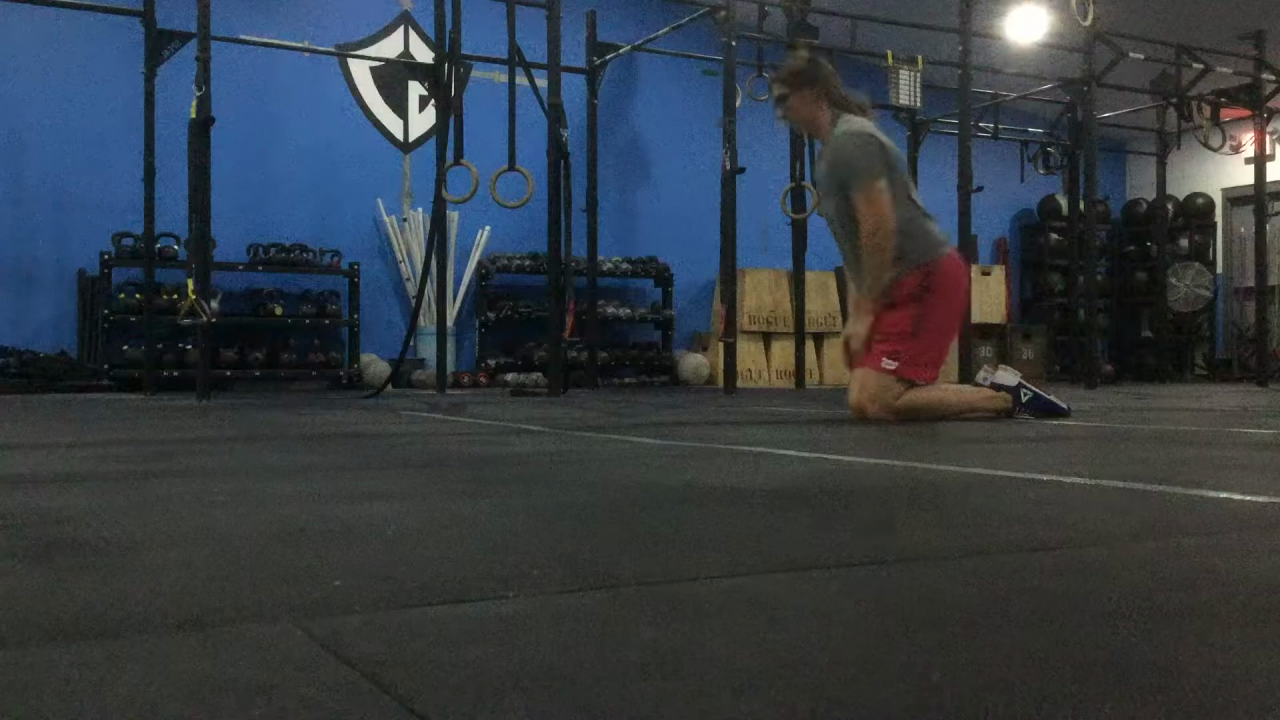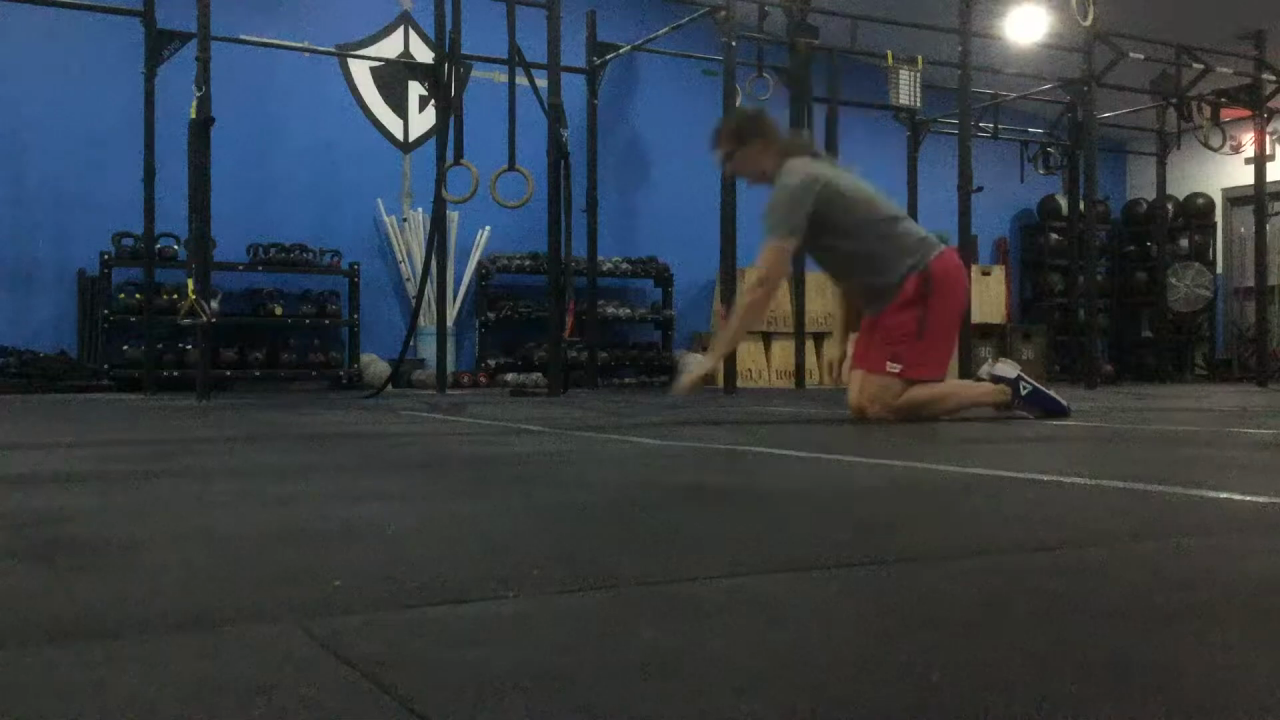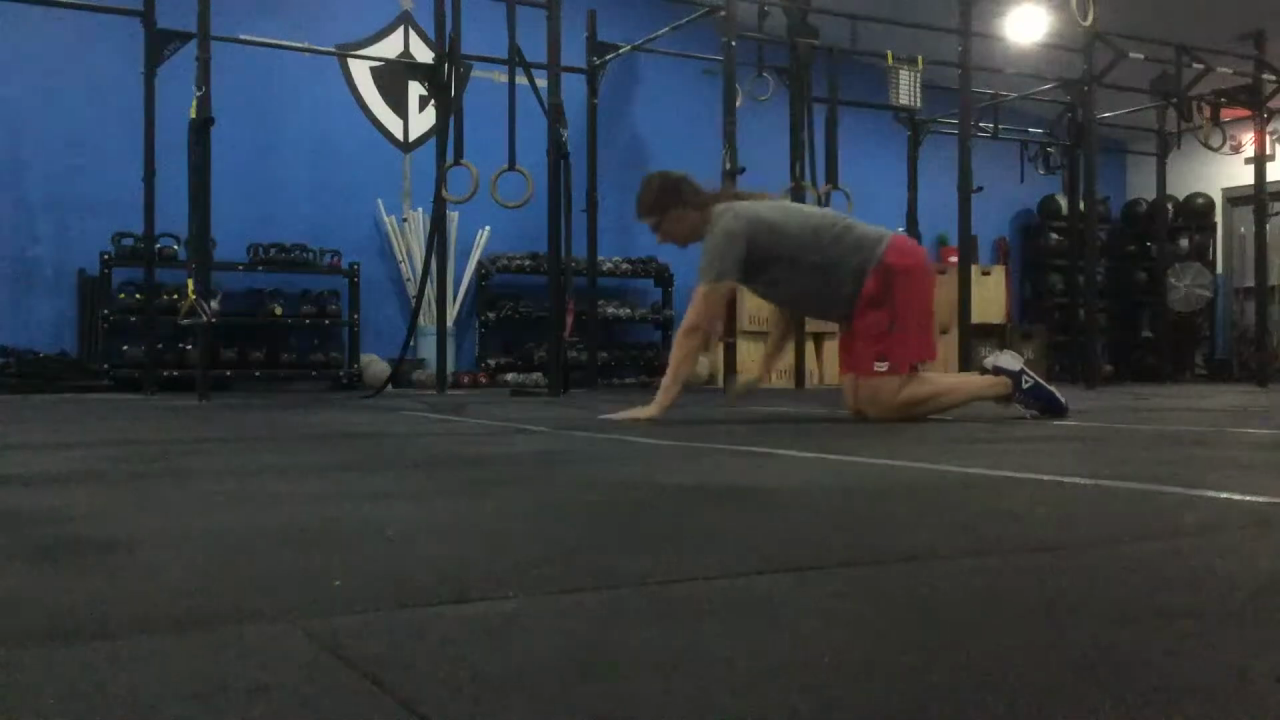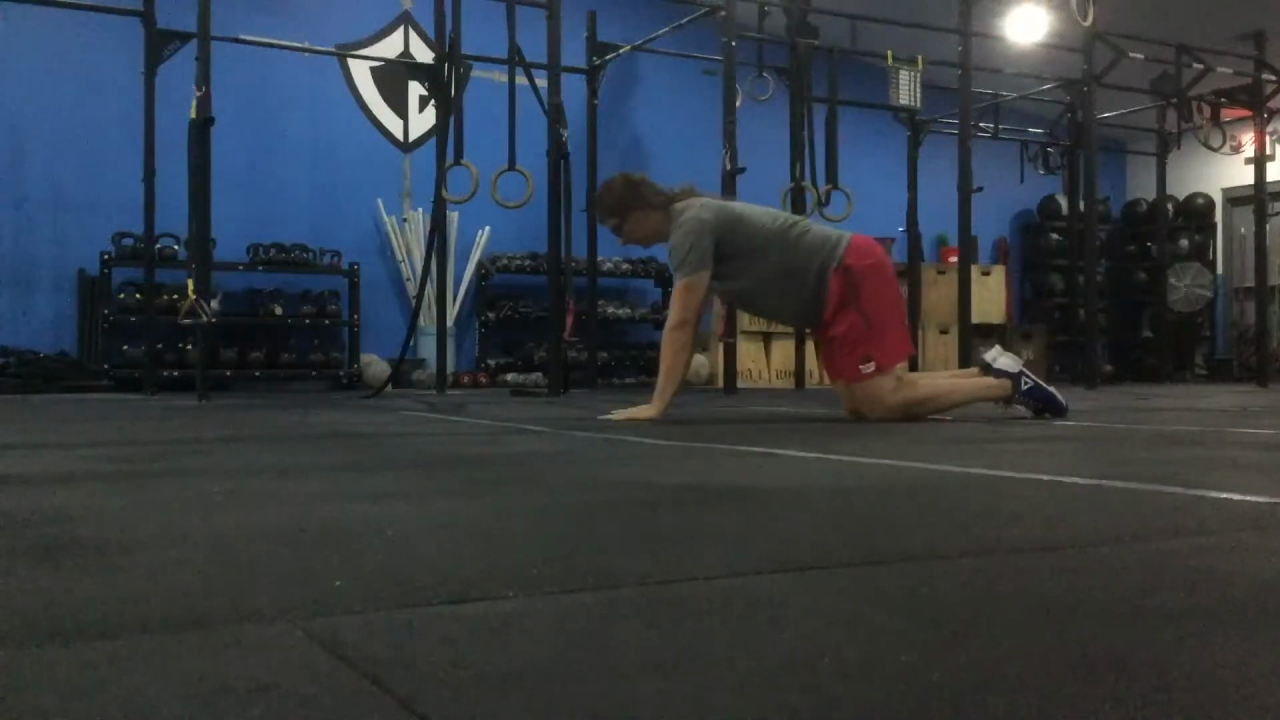
dt=0.4s
person 1, frame 1
left shoulder: (851, 139)
right shoulder: (833, 149)
left elbow: (880, 230)
left wrist: (866, 312)
right wrist: (854, 317)
left hip: (925, 280)
right hip: (902, 286)
left knee: (877, 404)
right knee: (861, 403)
left ankle: (1006, 396)
right ankle: (991, 385)
person 1, frame 2
left shoulder: (794, 185)
right shoulder: (807, 177)
left elbow: (763, 284)
left wrist: (712, 357)
right wrist: (844, 339)
left hip: (927, 282)
right hip: (904, 287)
left knee: (878, 405)
right knee: (860, 401)
left ankle: (1007, 389)
right ankle: (991, 382)
person 1, frame 3
left shoulder: (725, 230)
right shoulder: (740, 219)
left elbow: (696, 328)
right elbow: (801, 287)
left wrist: (657, 406)
right wrist: (763, 367)
left hip: (893, 272)
right hip: (878, 279)
left knee: (878, 404)
right knee: (860, 402)
left ankle: (1007, 383)
right ankle: (992, 375)
person 1, frame 4
left shoulder: (690, 226)
right shoulder: (697, 225)
left elbow: (680, 323)
right elbow: (691, 323)
left wrist: (657, 405)
right wrist: (661, 393)
left hip: (854, 273)
right hip: (841, 285)
left knee: (880, 402)
right knee: (860, 402)
left ankle: (1006, 383)
right ankle: (989, 372)
